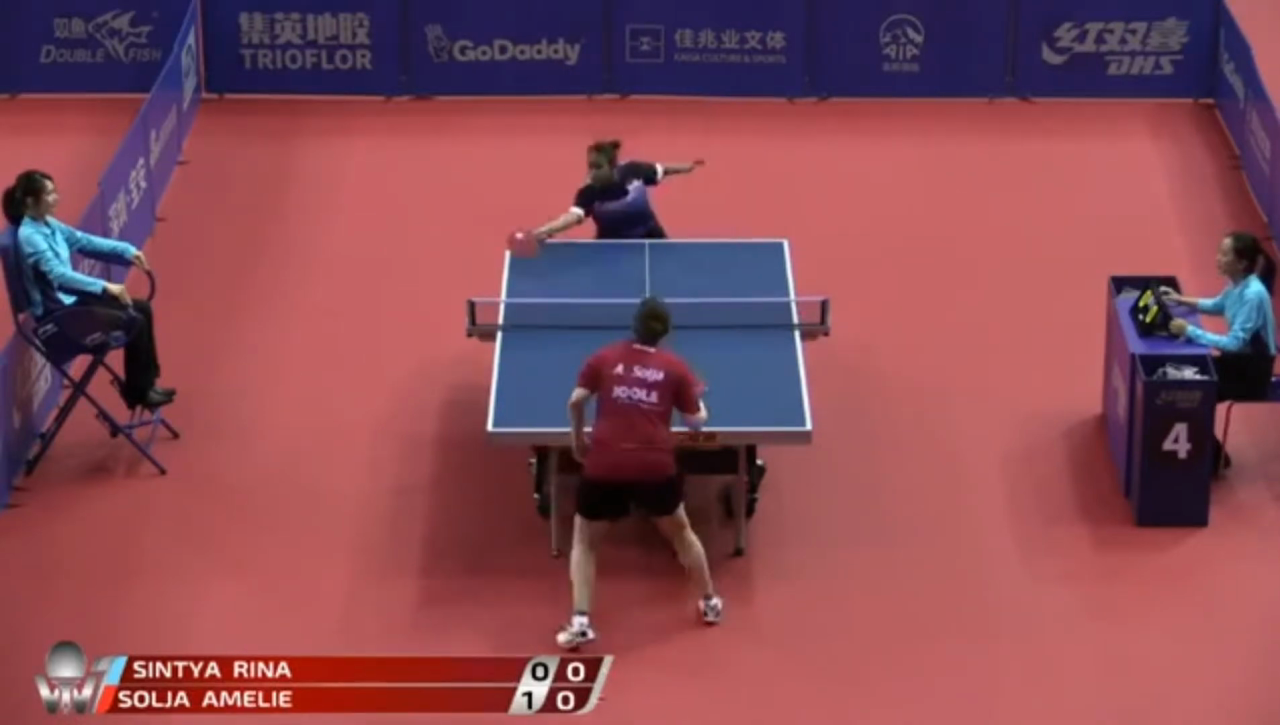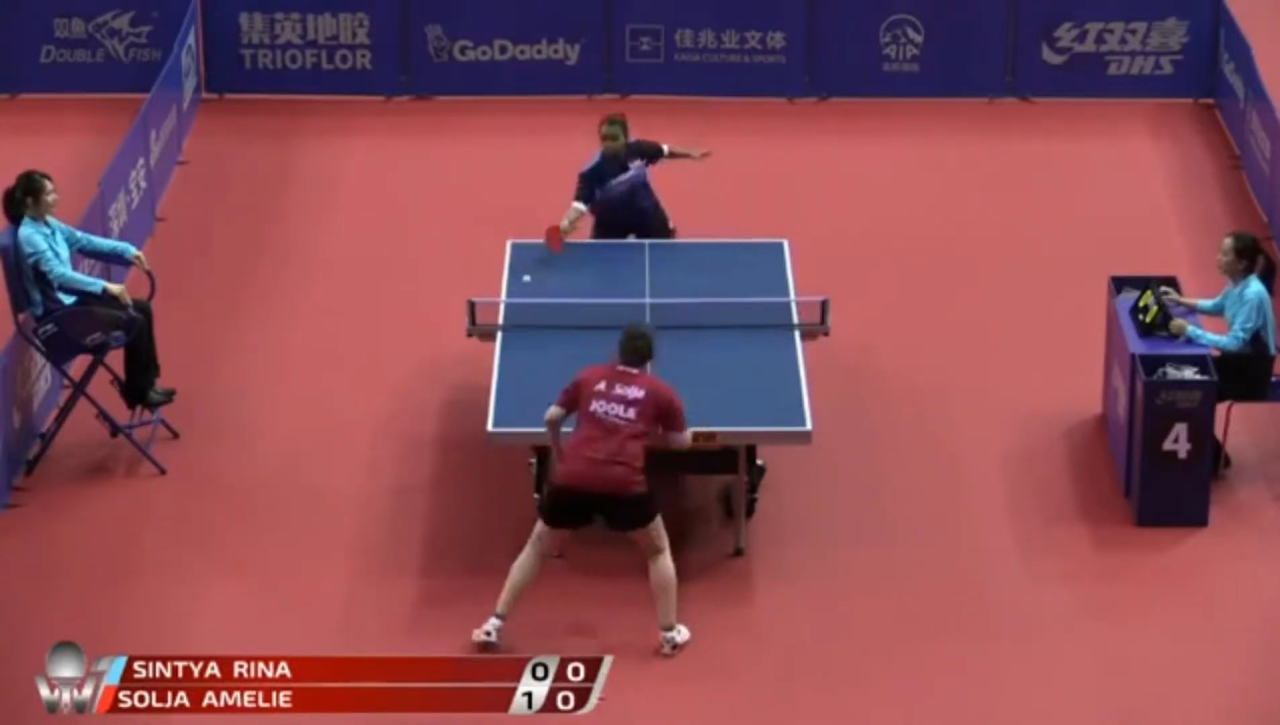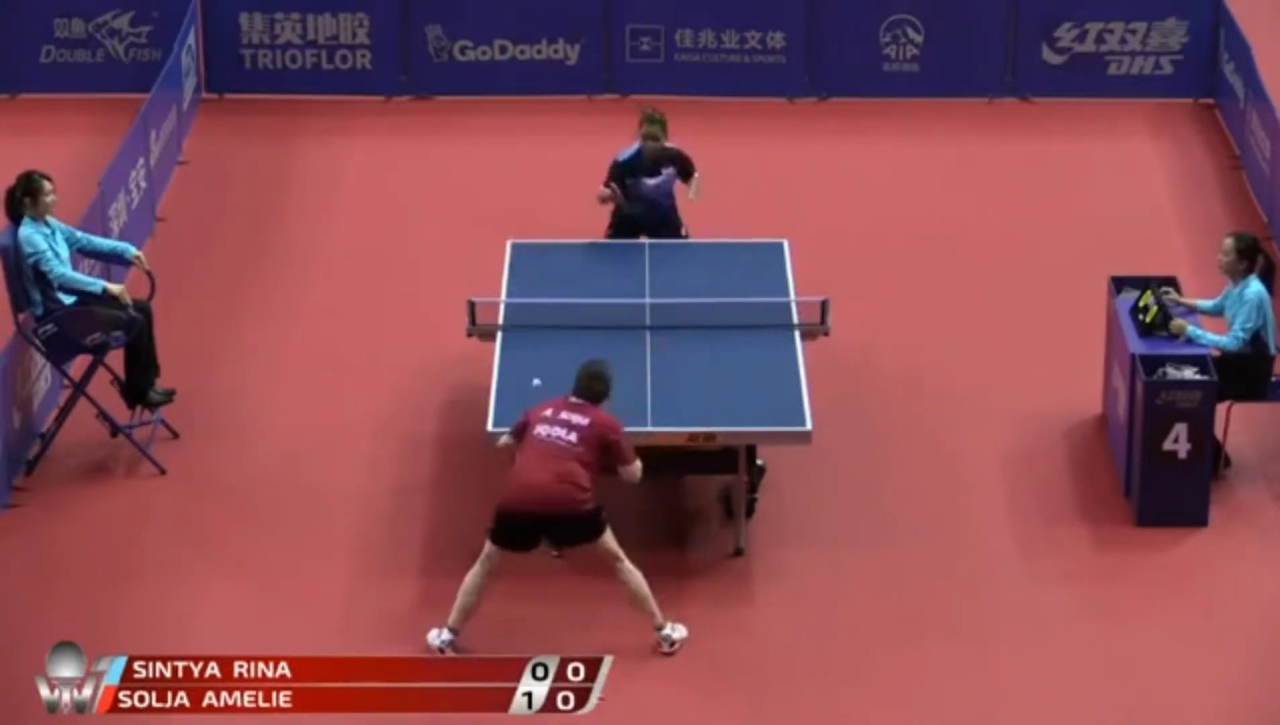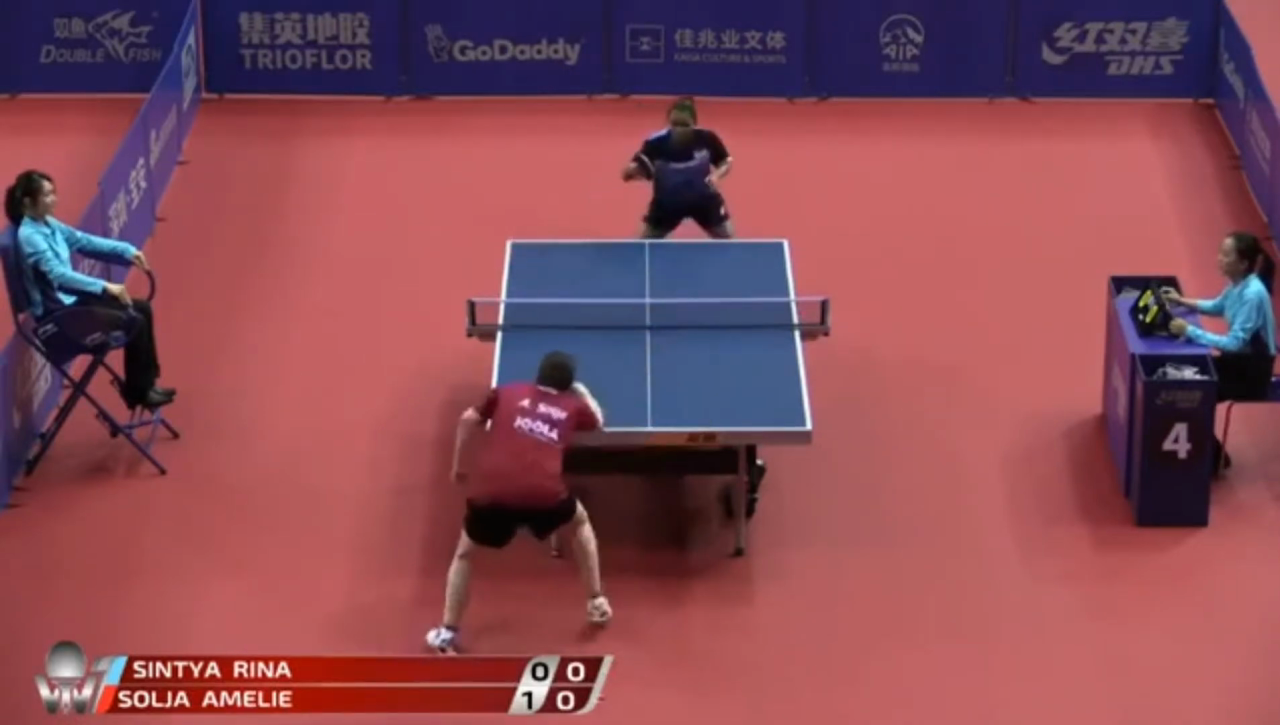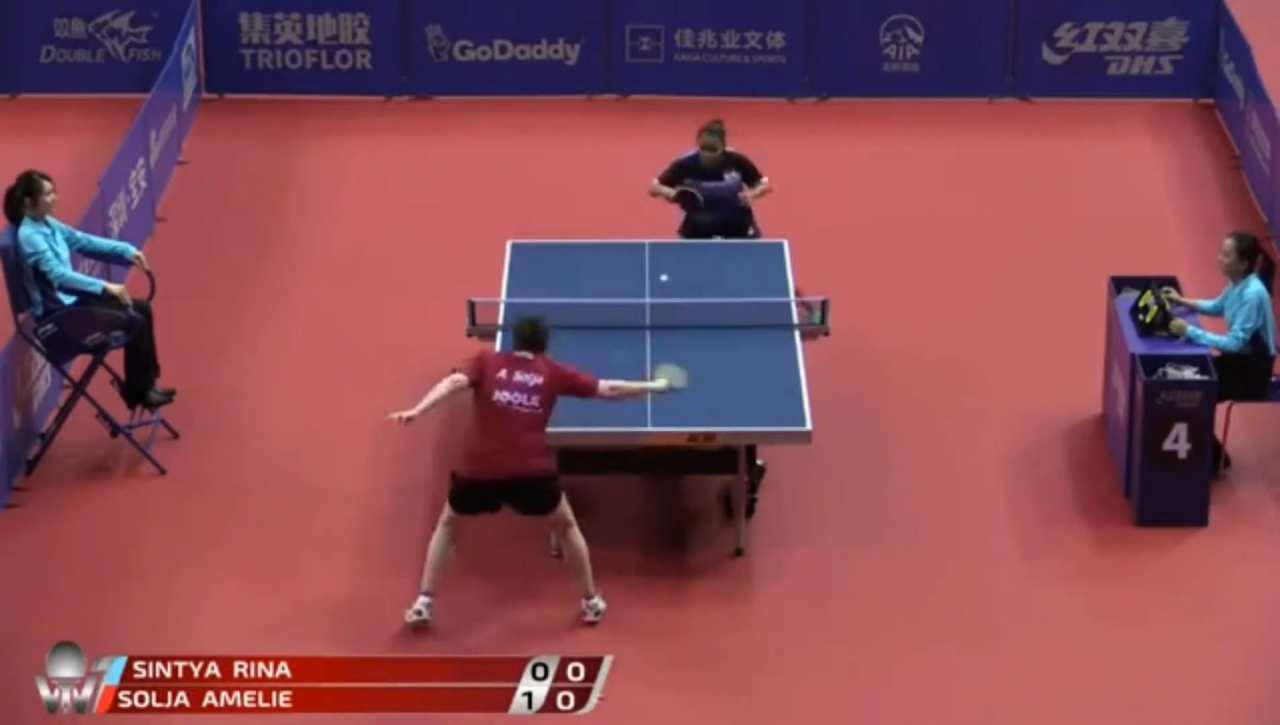
dt=0.2s
person 1, frame 1
left shoulder: (603, 358)
right shoulder: (677, 369)
left elbow: (575, 401)
right elbow: (695, 421)
left wrist: (577, 437)
right wrist: (700, 405)
left hip: (603, 467)
right hip: (655, 468)
left knee: (583, 541)
right knee: (680, 533)
left ankle: (580, 622)
right ankle: (709, 603)
person 1, frame 2
left shoulder: (589, 377)
right shoulder: (660, 392)
left elbow: (552, 417)
right elbow: (682, 441)
left wrist: (558, 453)
right wrist: (655, 431)
left hip: (573, 480)
right hip: (623, 485)
left knee: (535, 549)
right knee: (657, 551)
left ankle: (494, 625)
right ankle: (670, 632)
person 1, frame 3
left shoulder: (542, 409)
right shoulder: (605, 424)
left elbow: (507, 443)
right elbow: (633, 475)
right wrist: (607, 455)
left hip: (516, 500)
right hip: (568, 503)
left knee: (486, 563)
right knee: (617, 560)
left ankle: (448, 634)
right ankle: (665, 631)
person 1, frame 4
left shoulder: (507, 392)
right shoulder: (573, 407)
left elbow: (468, 420)
right elbow: (597, 422)
left wrist: (457, 466)
right wrist: (583, 392)
left hip: (492, 494)
right hip: (545, 495)
left knee: (464, 556)
right knee: (580, 522)
left ankle: (448, 633)
right ankle: (597, 602)
person 1, frame 5
left shoulder: (486, 360)
right shoulder: (555, 372)
left elbow: (454, 382)
right elbow: (607, 389)
left wrist: (416, 411)
right wrist: (653, 387)
left hip: (478, 469)
right hip: (531, 471)
left knee: (446, 525)
right knee: (567, 527)
left ankle: (424, 602)
right ankle: (591, 602)
person 2, frame 1
left shoulder: (48, 223)
right shoulder: (29, 236)
left elbow: (84, 240)
right elbow: (58, 274)
left wrist: (126, 250)
right wrist: (105, 287)
left hip: (72, 296)
right hip: (57, 310)
left knee: (142, 309)
right knee: (134, 323)
left ankle: (146, 382)
right ankle: (138, 392)
person 2, frame 2
left shoulder: (48, 223)
right shoulder: (29, 236)
left elbow: (84, 240)
right elbow: (59, 274)
left wrist: (126, 250)
right wrist: (105, 286)
left hip: (72, 296)
right hip: (57, 310)
left knee: (142, 309)
right knee: (134, 323)
left ankle: (145, 382)
right ankle: (138, 392)
person 2, frame 3
left shoulder: (47, 223)
right shoulder: (29, 236)
left elbow: (84, 240)
right elbow: (58, 274)
left wrist: (126, 250)
right wrist: (104, 286)
left hip: (72, 296)
right hip: (57, 311)
left knee: (142, 309)
right knee: (134, 323)
left ankle: (145, 382)
right ankle: (138, 392)
person 2, frame 4
left shoulder: (47, 223)
right shoulder: (29, 236)
left elbow: (84, 241)
right elbow: (58, 275)
left wrist: (126, 250)
right wrist: (104, 286)
left hip: (72, 296)
right hip: (57, 311)
left knee: (142, 309)
right knee: (134, 322)
left ankle: (145, 382)
right ankle: (138, 392)
person 2, frame 5
left shoulder: (47, 223)
right shoulder: (29, 236)
left elbow: (84, 240)
right elbow: (58, 274)
left wrist: (126, 250)
right wrist: (105, 287)
left hip: (72, 296)
right hip: (57, 311)
left knee: (142, 309)
right knee: (134, 323)
left ankle: (146, 383)
right ankle: (138, 392)
person 3, frame 1
left shoulder: (1253, 294)
right shoulder: (1237, 284)
left elbow: (1234, 343)
right elbow: (1217, 306)
left wrist: (1189, 331)
right wrist: (1182, 300)
left hip: (1254, 370)
right hip: (1240, 358)
left ankle: (1214, 456)
person 3, frame 2
left shoulder: (1253, 294)
right shoulder: (1237, 284)
left elbow: (1234, 343)
right elbow: (1216, 306)
left wrist: (1189, 331)
right wrist: (1181, 301)
left hip: (1254, 370)
right hip: (1240, 358)
left ankle: (1214, 456)
person 3, frame 3
left shoulder: (1253, 294)
right shoulder: (1237, 284)
left elbow: (1234, 343)
right elbow: (1217, 307)
left wrist: (1189, 331)
right wrist: (1182, 301)
left hip: (1254, 370)
right hip: (1239, 358)
left ankle: (1215, 456)
person 3, frame 4
left shoulder: (1253, 294)
right shoulder: (1237, 284)
left elbow: (1234, 343)
right elbow: (1217, 307)
left wrist: (1189, 331)
right wrist: (1182, 301)
left hip: (1254, 370)
right hip: (1240, 358)
left ankle: (1215, 456)
person 3, frame 5
left shoulder: (1253, 294)
right shoulder: (1237, 284)
left elbow: (1234, 343)
right elbow: (1217, 307)
left wrist: (1189, 331)
right wrist: (1182, 301)
left hip: (1254, 370)
right hip: (1240, 358)
left ankle: (1215, 456)
